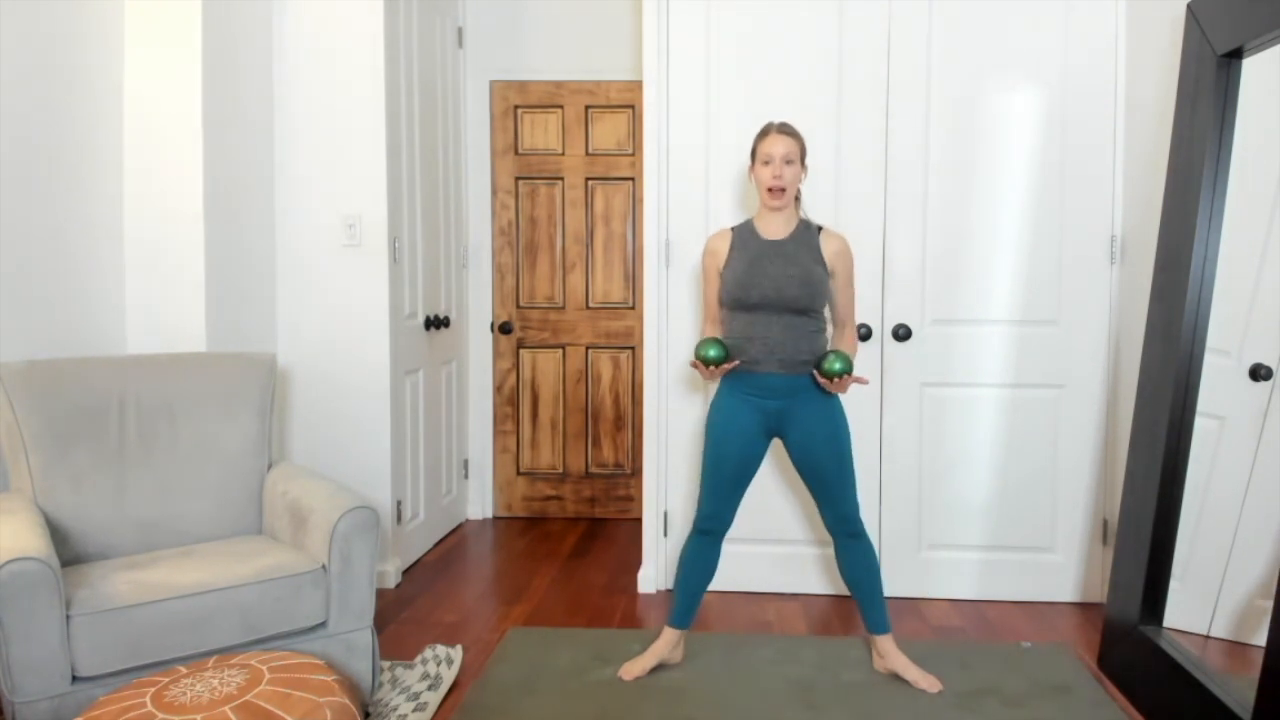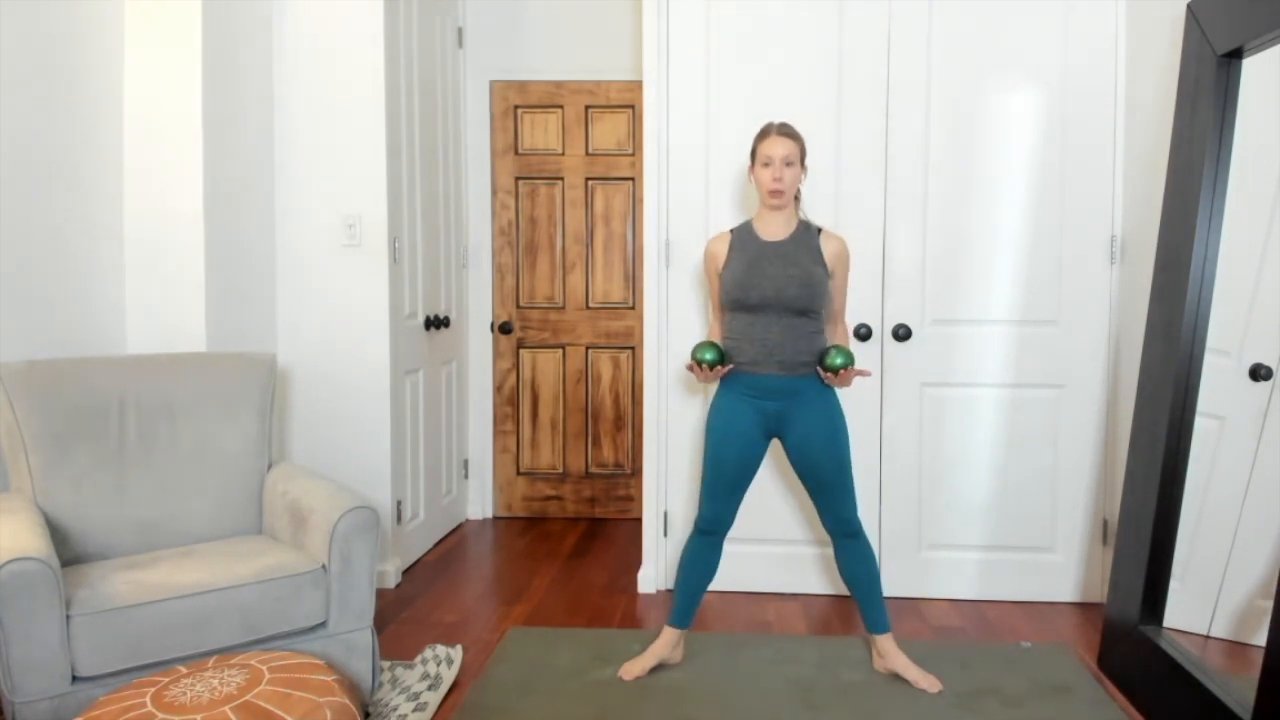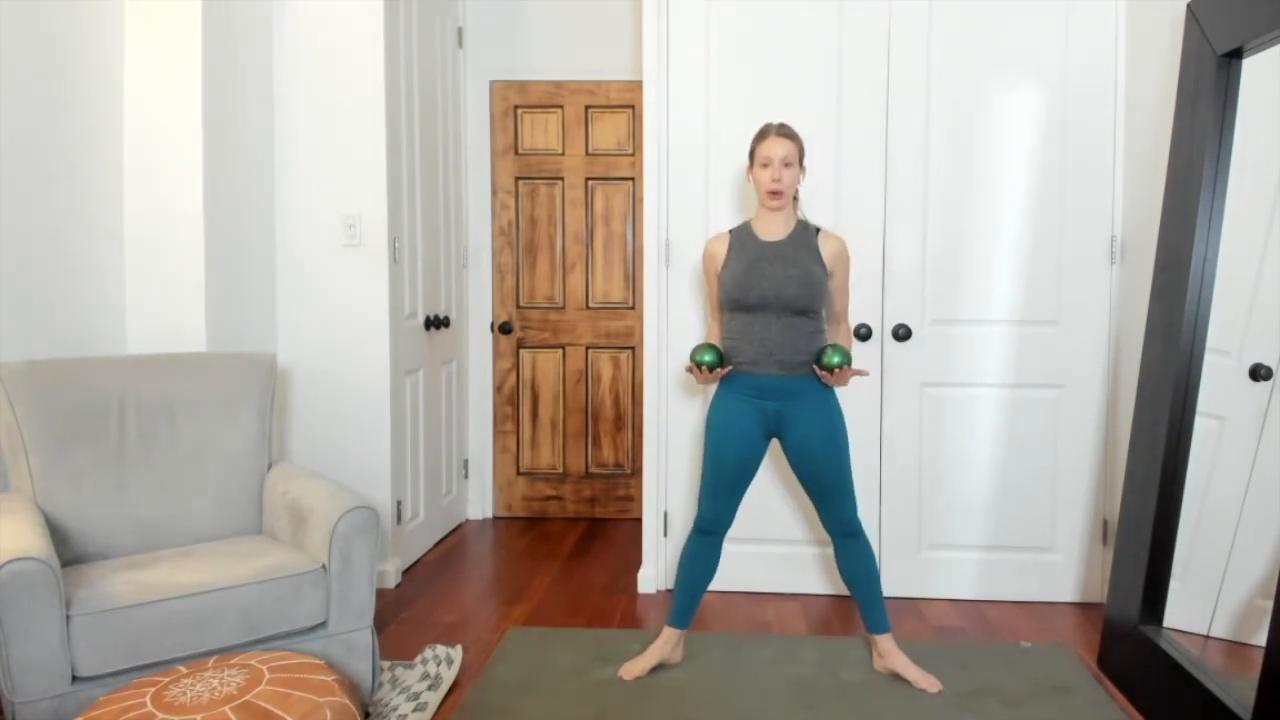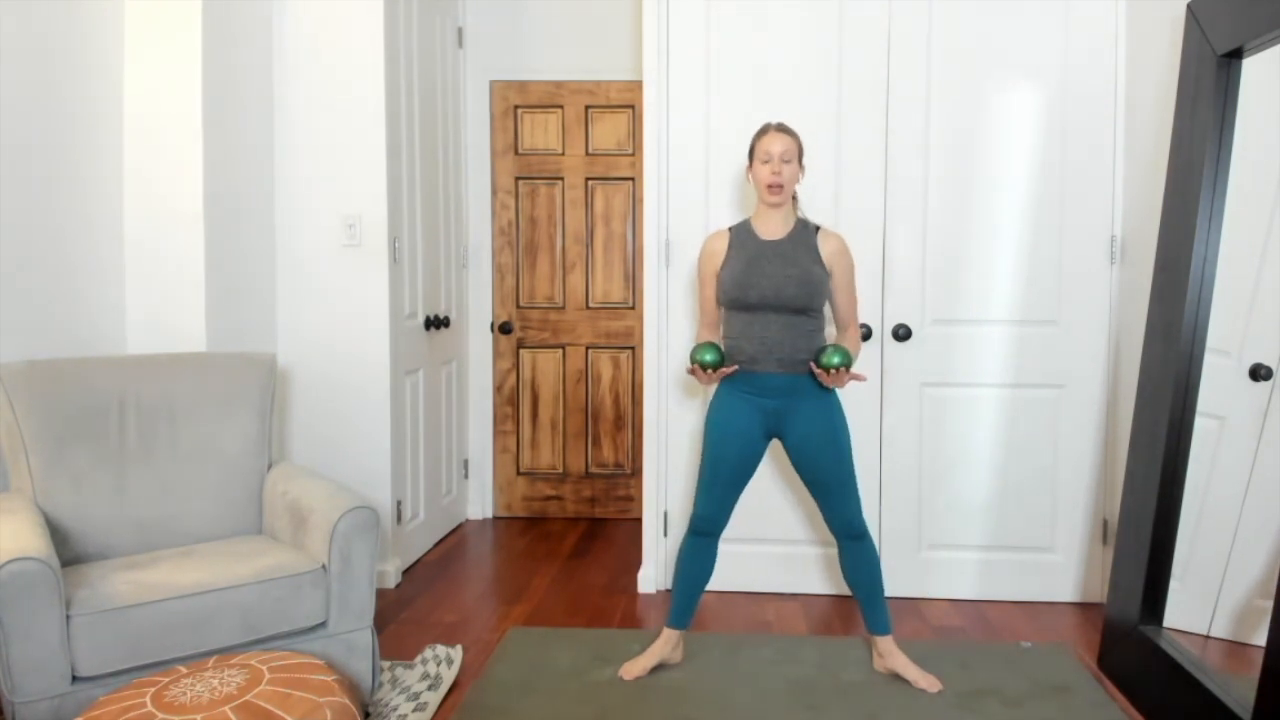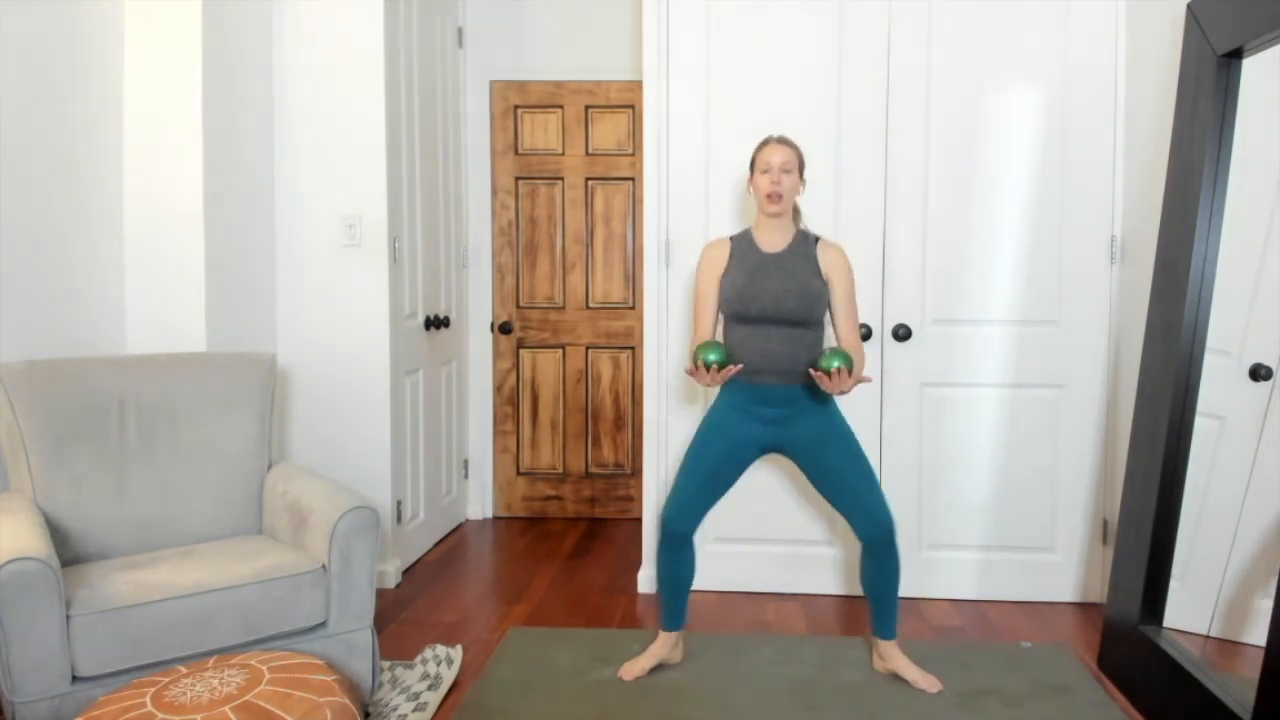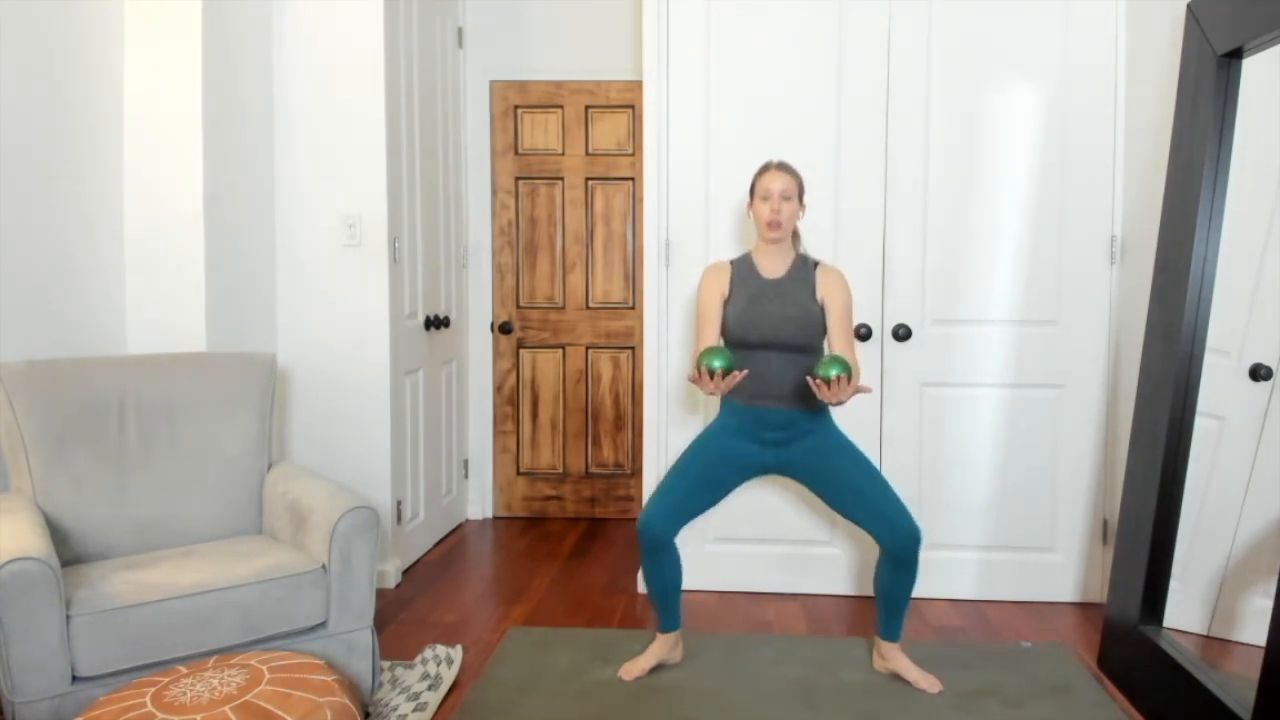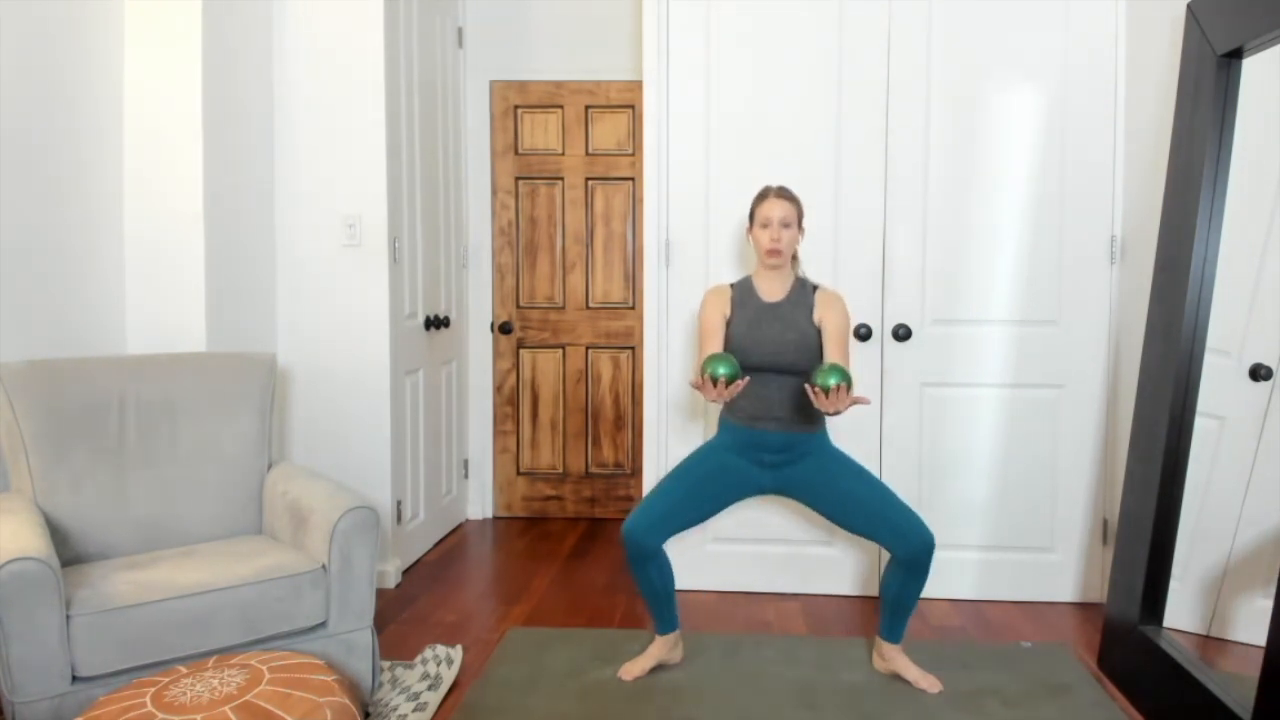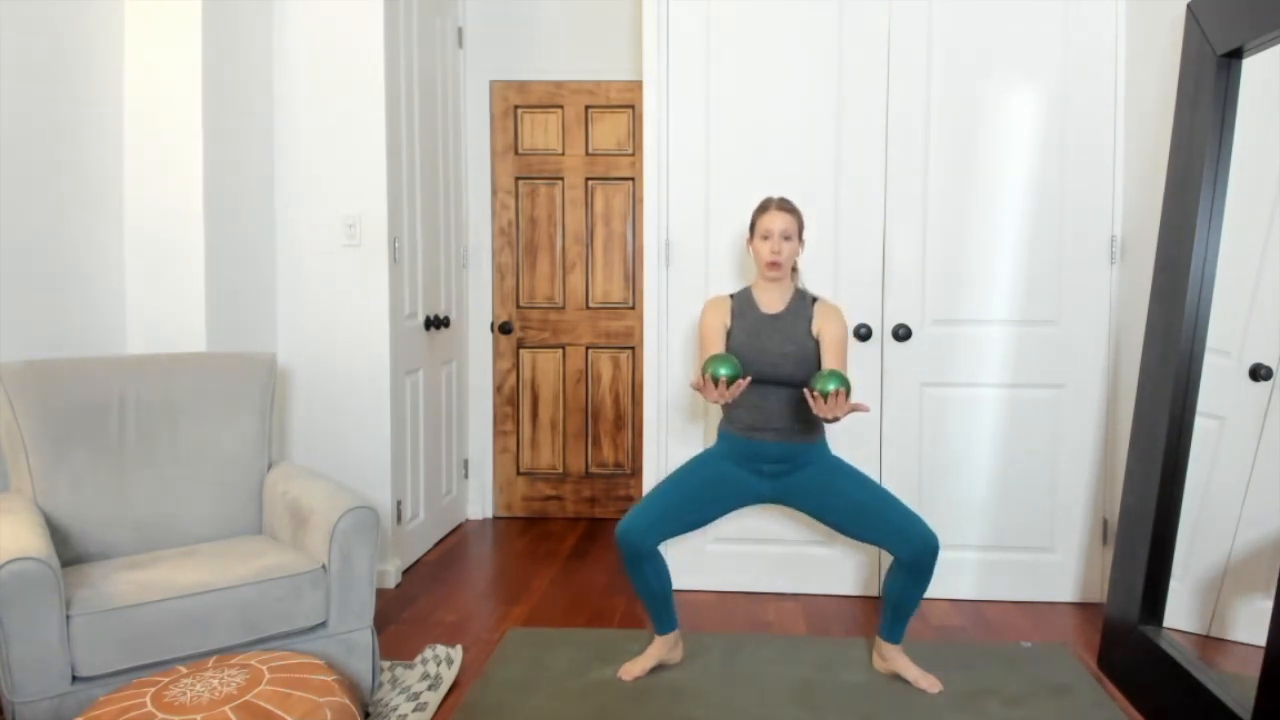
dt=0.2s
person 1, frame 1
left shoulder: (830, 246)
right shoulder: (722, 245)
left elbow: (845, 327)
right elbow: (713, 325)
left wrist: (842, 371)
right wrist: (710, 362)
left hip: (809, 398)
right hip: (741, 396)
left knee: (846, 524)
right knee: (709, 522)
left ankle: (885, 648)
right ankle: (670, 641)
person 1, frame 2
left shoulder: (829, 247)
right shoulder: (722, 248)
left wrist: (843, 366)
right wrist: (707, 363)
left hip: (809, 398)
right hip: (740, 398)
left knee: (844, 523)
right knee: (711, 522)
left ankle: (885, 648)
right ankle: (670, 640)
person 1, frame 3
left shoulder: (828, 248)
right shoulder: (721, 248)
left elbow: (838, 324)
left wrist: (840, 365)
right wrist: (707, 363)
left hip: (808, 399)
right hip: (739, 398)
left knee: (844, 524)
right knee: (710, 523)
left ankle: (885, 648)
right ankle: (670, 640)
person 1, frame 4
left shoulder: (828, 245)
right shoulder: (719, 245)
left elbow: (848, 327)
right elbow: (710, 326)
left wrist: (842, 365)
right wrist: (706, 363)
left hip: (809, 398)
right hip: (740, 396)
left knee: (849, 525)
right knee: (705, 522)
left ankle: (885, 648)
right ankle: (670, 641)
person 1, frame 5
left shoulder: (828, 255)
right shoulder: (719, 253)
left elbow: (851, 341)
right elbow: (702, 338)
left wrist: (846, 375)
right wrist: (705, 369)
left hip: (809, 408)
right hip: (740, 406)
left knee: (877, 526)
right knee: (676, 520)
left ankle: (887, 648)
right ankle: (668, 640)
person 1, frame 6
left shoulder: (827, 280)
right shoulder: (719, 277)
left elbow: (846, 361)
right elbow: (706, 356)
left wrist: (841, 389)
right wrist: (709, 380)
left hip: (809, 430)
right hip: (737, 427)
left knee: (902, 535)
right knee: (652, 525)
left ankle: (888, 648)
right ankle: (667, 640)
person 1, frame 7
left shoulder: (825, 303)
right shoulder: (720, 300)
left elbow: (840, 382)
right elbow: (709, 373)
left wrist: (837, 401)
right wrist: (713, 389)
left hip: (808, 451)
right hip: (735, 448)
left knee: (915, 542)
right knee: (639, 534)
left ankle: (889, 649)
right ankle: (667, 640)
person 1, frame 8
left shoulder: (825, 315)
right shoulder: (720, 310)
left elbow: (836, 392)
right elbow: (711, 379)
left wrist: (834, 409)
right wrist: (716, 393)
left hip: (808, 461)
right hip: (734, 457)
left knee: (920, 545)
right knee: (632, 536)
left ankle: (889, 648)
right ankle: (666, 640)
